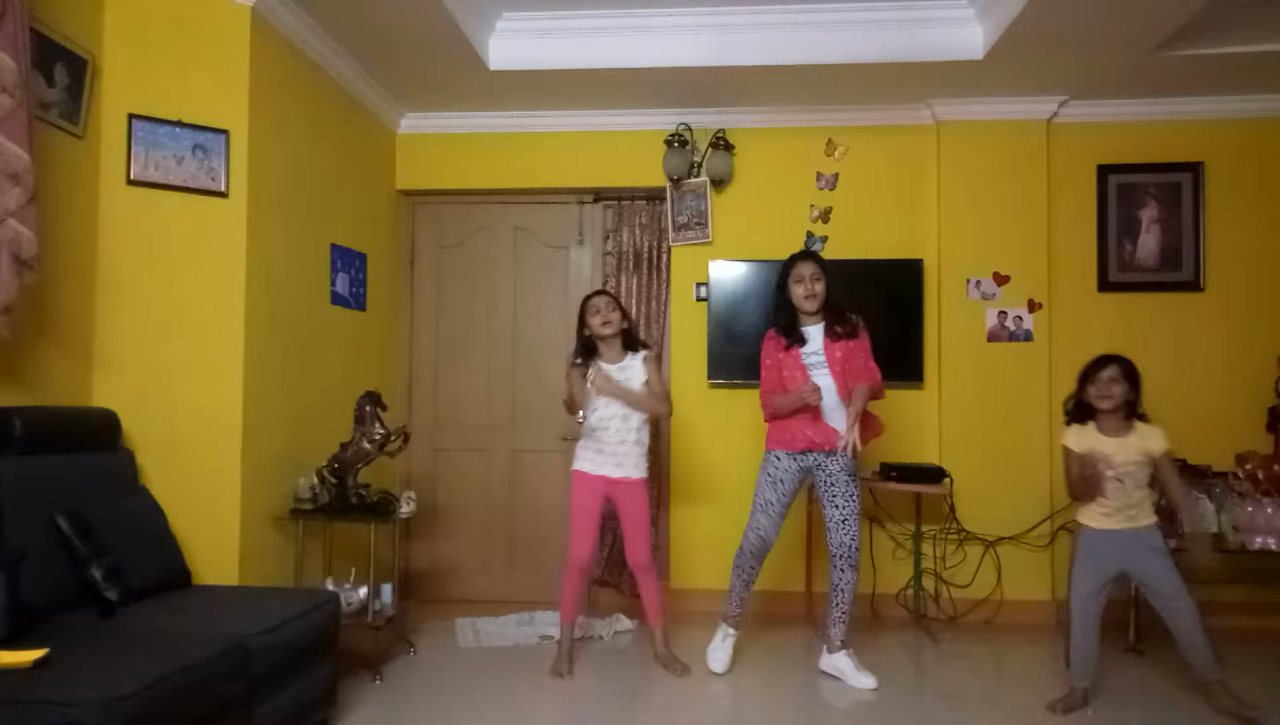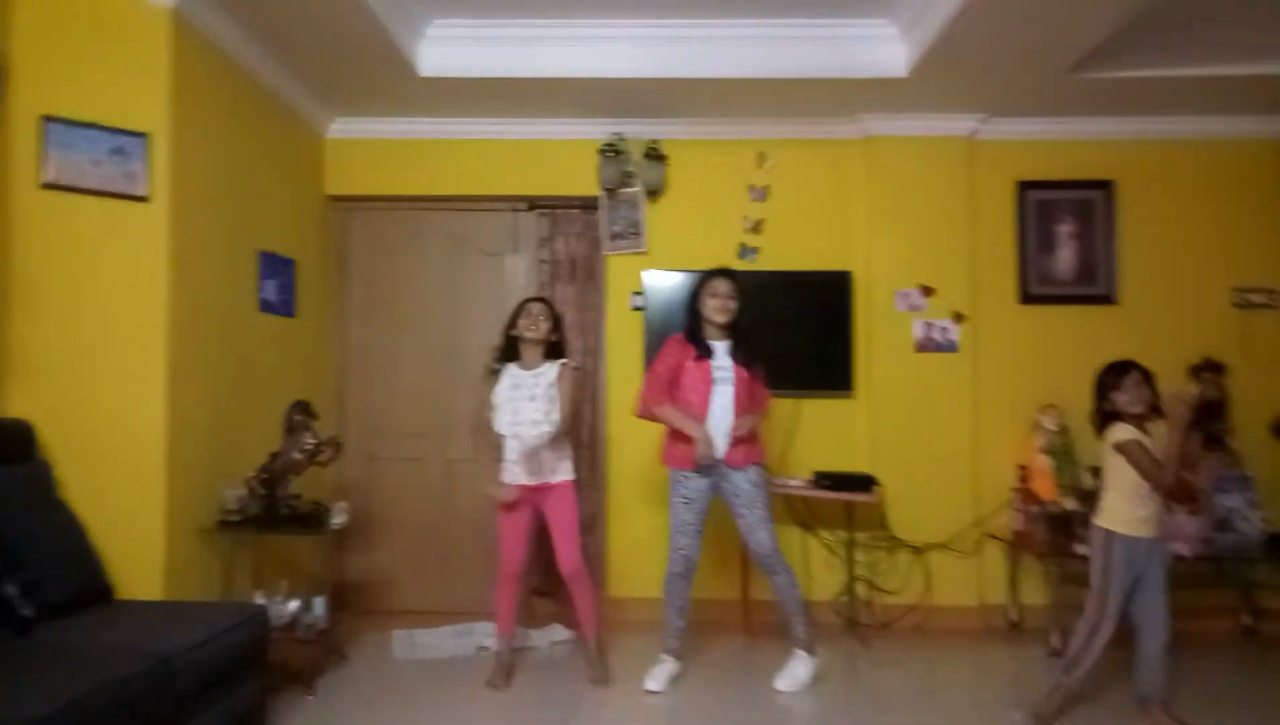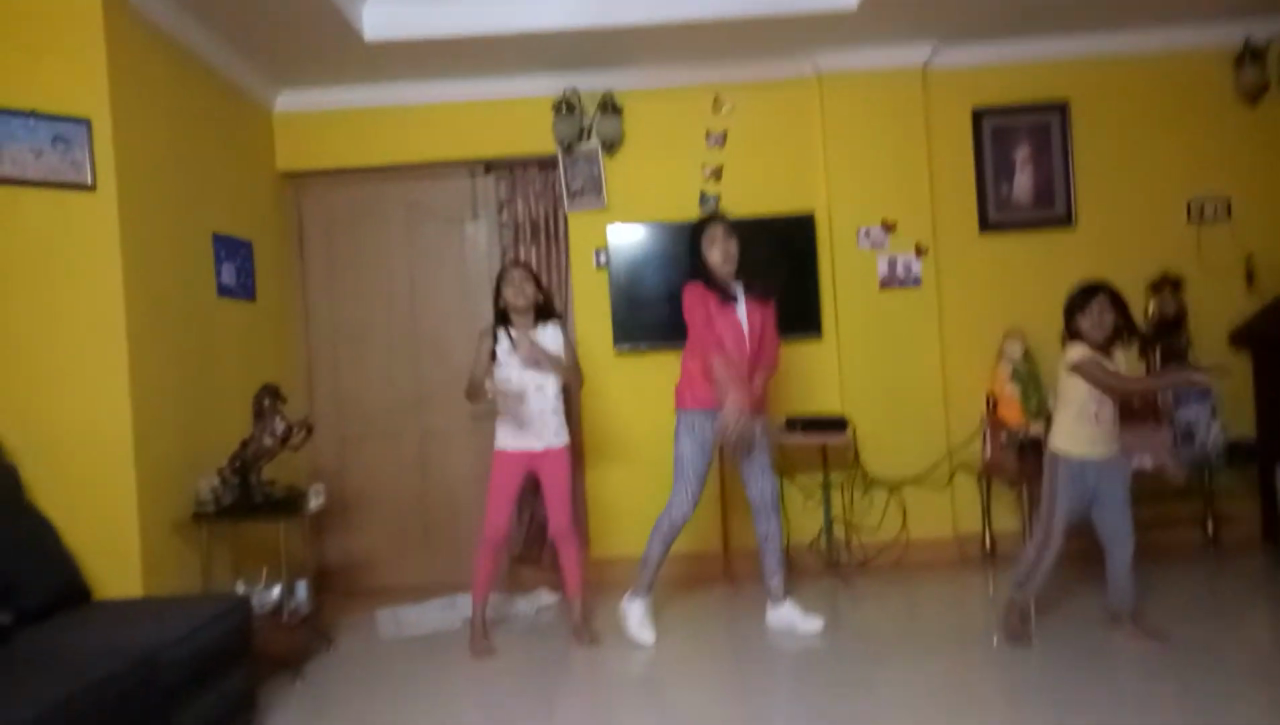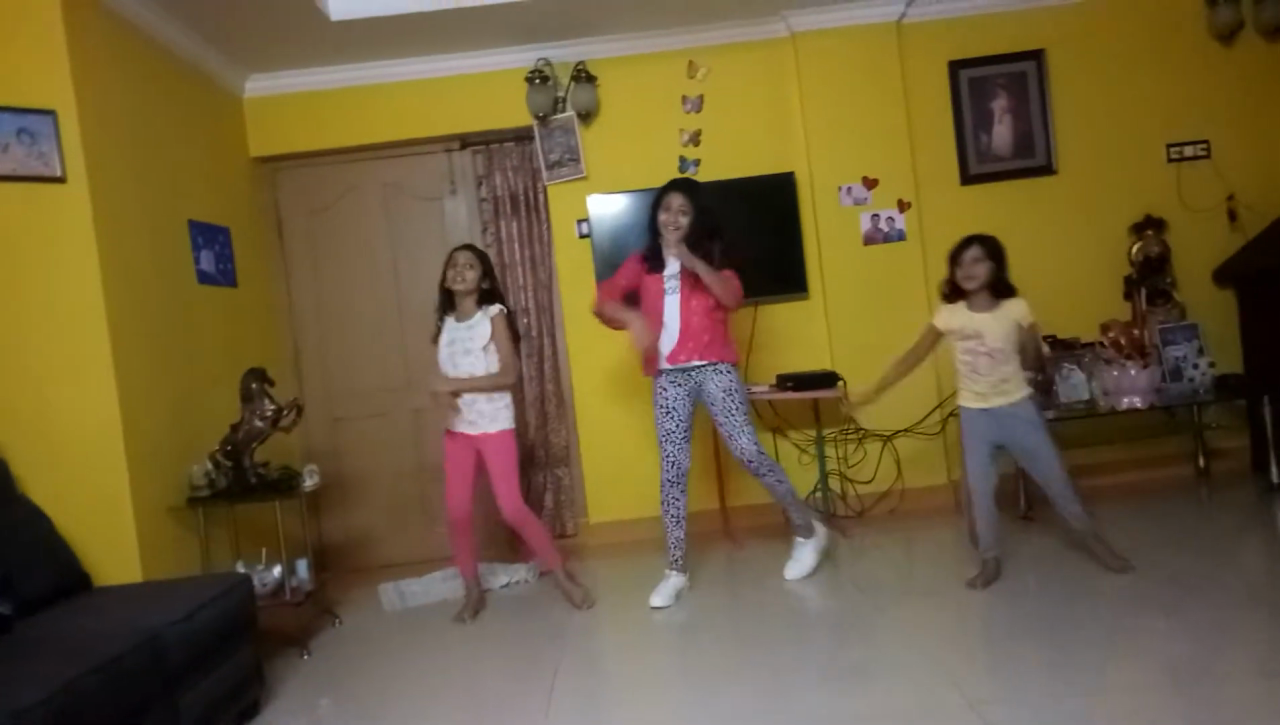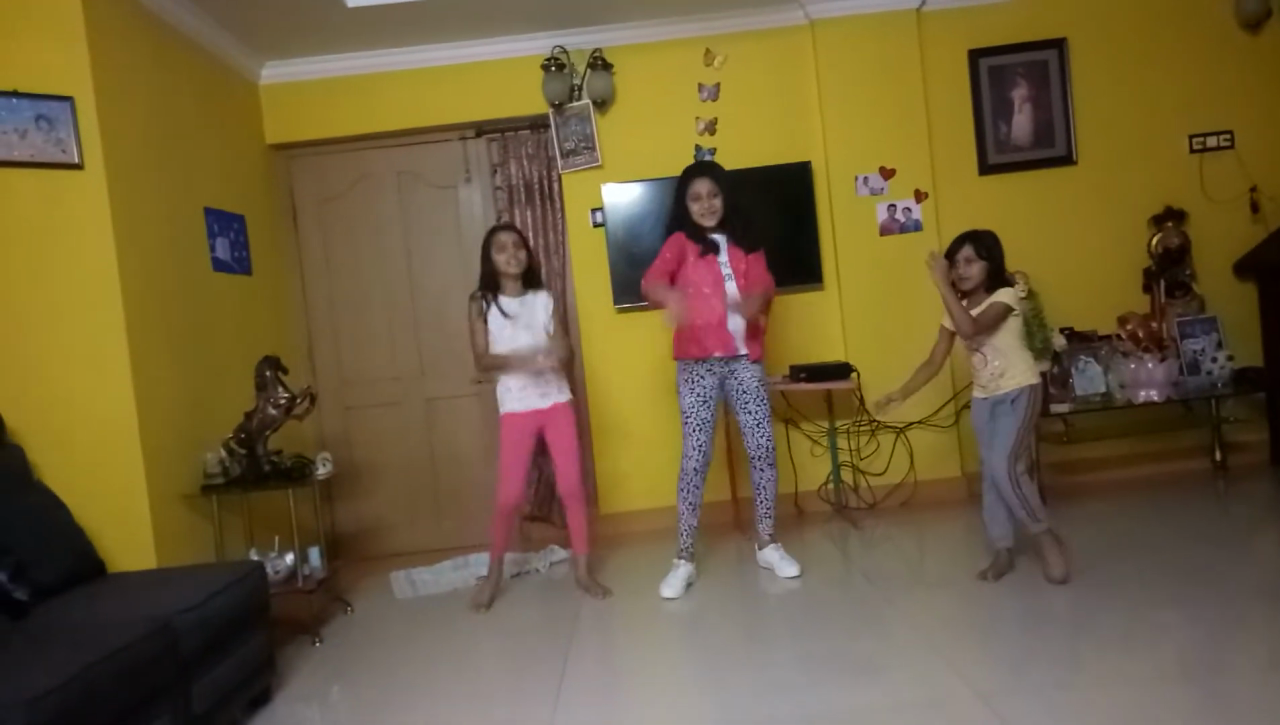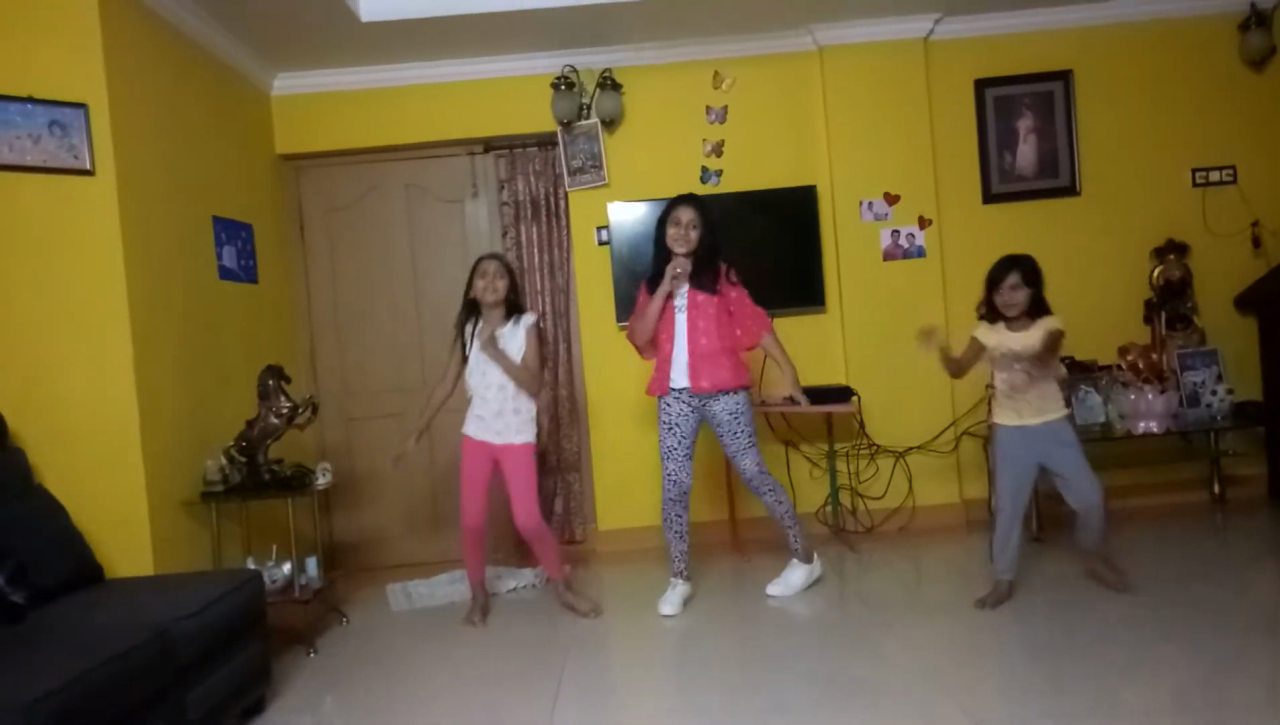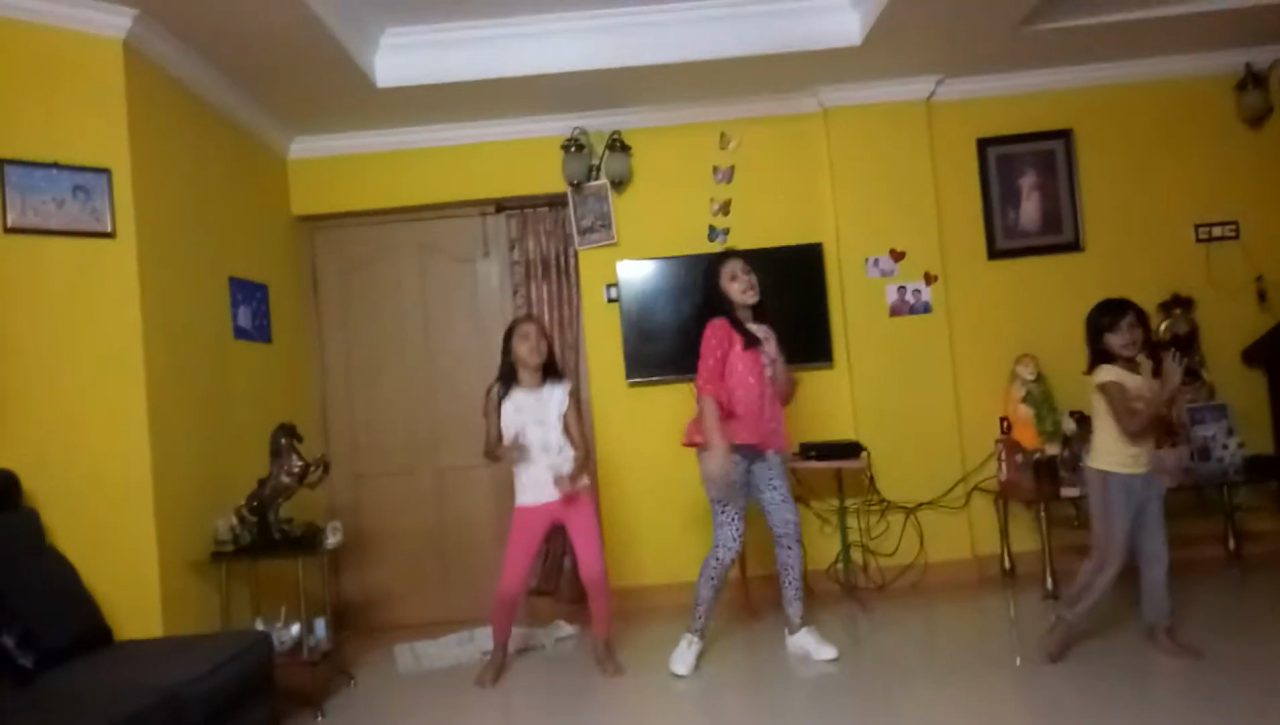
dt=0.5s
person 1, frame 1
left shoulder: (849, 328)
right shoulder: (775, 341)
left elbow: (863, 380)
right elbow: (769, 404)
left wrist: (852, 420)
right wrist: (800, 397)
left hip: (837, 449)
right hip: (787, 449)
left knee: (845, 546)
right knee: (756, 538)
left ankle: (836, 650)
right ankle: (730, 625)
person 1, frame 2
left shoulder: (744, 353)
right shoulder: (679, 347)
left elbow: (758, 404)
right elbow: (650, 401)
left wrist: (751, 421)
right wrist: (693, 429)
left hip: (741, 464)
right hip: (690, 466)
left knee: (765, 550)
right knee: (681, 559)
left ankle: (803, 648)
right ankle: (669, 656)
person 1, frame 3
left shoulder: (756, 298)
right shoulder: (697, 291)
left elbow: (765, 357)
right elbow: (708, 350)
left wrist: (745, 408)
right wrist: (731, 405)
left hip: (745, 409)
right hip: (701, 409)
left knee: (766, 498)
right knee: (683, 504)
left ankle: (779, 604)
right ankle: (637, 597)
person 1, frame 4
left shoulder: (709, 254)
right shoulder: (643, 261)
left elbow: (732, 297)
right elbow: (603, 301)
left wrist: (691, 261)
right wrist: (632, 321)
left hip: (713, 368)
right hip: (668, 376)
left knee: (749, 452)
right knee: (672, 472)
left ankle: (807, 529)
right ankle: (676, 571)
person 1, frame 5
left shoulder: (745, 244)
right shoulder: (680, 242)
left elbow: (761, 291)
right elbow: (651, 282)
left wrist: (745, 304)
right wrist: (672, 301)
left hip: (744, 359)
right hip: (698, 362)
left knee: (762, 449)
right knee: (695, 458)
left ankle: (767, 544)
right ankle: (684, 559)
person 1, frame 6
left shoulder: (720, 275)
right shoulder: (653, 283)
left elbow: (754, 322)
right elbow: (641, 341)
left wrist: (787, 367)
right wrist: (664, 289)
left hip: (723, 390)
right hip: (675, 396)
left knee: (753, 473)
right knee: (674, 487)
left ankle: (804, 557)
right ankle: (679, 580)
person 1, frame 7
left shoulder: (762, 332)
right shoulder: (719, 328)
left elbow: (782, 396)
right elbow: (710, 391)
left wrist: (775, 357)
right wrist: (718, 449)
left hip: (763, 448)
right hip: (727, 449)
left knee: (788, 530)
right knee: (728, 545)
left ankle: (797, 629)
right ankle: (693, 636)
person 2, frame 1
left shoulder: (643, 361)
right shoulder: (582, 365)
left elbow: (663, 407)
right elbow: (571, 405)
left wrist: (615, 387)
right wrist: (578, 393)
left hip: (631, 474)
right hip: (588, 471)
left knee: (641, 559)
right knee: (579, 558)
left ankle: (660, 645)
right ankle: (565, 644)
person 2, frame 2
left shoulder: (562, 370)
right shoulder: (502, 374)
left elbow: (565, 424)
right elbow: (492, 432)
left wrist: (542, 447)
right wrist: (497, 481)
left hip: (557, 480)
right hip: (515, 482)
left knee: (572, 566)
right knee: (510, 568)
left ankle: (593, 651)
right ankle: (504, 655)
person 2, frame 3
left shoulder: (553, 332)
right shoulder: (493, 336)
left elbow: (575, 379)
right elbow: (470, 391)
left wrist: (542, 356)
right wrist: (490, 389)
left hip: (552, 443)
right hip: (509, 446)
left knee: (562, 528)
right knee: (494, 532)
left ankle: (578, 614)
right ankle: (478, 619)
person 2, frame 4
left shoulder: (495, 316)
right shoulder: (445, 324)
left elbow: (509, 376)
left wrist: (453, 384)
right wrist: (446, 394)
left hip: (496, 427)
right hip: (459, 430)
left knee: (512, 510)
right knee: (457, 514)
left ankle: (563, 576)
right ankle: (473, 591)
person 2, frame 5
left shoulder: (543, 299)
right shoulder: (483, 304)
left elbow: (565, 349)
right elbow: (482, 360)
left wrist: (556, 349)
right wrist: (521, 358)
left hip: (557, 402)
right hip: (516, 408)
left knee: (571, 487)
right knee: (509, 496)
left ankle: (582, 570)
right ankle: (494, 573)
person 2, frame 6
left shoulder: (525, 326)
right shoulder: (466, 331)
left elbow: (533, 385)
right elbow: (448, 384)
left wrist: (495, 352)
right wrist: (417, 432)
left hip: (518, 438)
right hip: (475, 438)
left knee: (528, 520)
right knee: (472, 523)
left ankle: (563, 587)
right ankle: (478, 595)
person 2, frame 7
left shoulder: (562, 391)
right shoulder: (499, 396)
left elbow: (581, 445)
right elbow: (490, 450)
left wrist: (573, 474)
right wrist: (506, 450)
left hip: (574, 492)
right hip: (530, 500)
left knee: (594, 574)
right knee: (510, 585)
left ankle: (602, 647)
right ankle: (498, 652)
person 3, frame 1
left shoulder: (1150, 435)
right shoulder: (1077, 437)
left elbow: (1175, 487)
right elbow: (1078, 494)
right wrist: (1089, 471)
left hip: (1143, 535)
right hip: (1096, 536)
left knee: (1181, 610)
right knee: (1082, 612)
left ankle: (1216, 686)
right ankle: (1080, 687)
person 3, frame 2
left shoulder: (1146, 434)
right shoulder: (1121, 435)
left elbow: (1174, 487)
right elbow: (1165, 483)
right wrist: (1177, 428)
left hip: (1150, 541)
right hip: (1117, 538)
left knee: (1155, 626)
right knee: (1101, 618)
right ankle: (1063, 687)
person 3, frame 3
left shoulder: (1114, 359)
right shoulder: (1077, 355)
left elbow: (1128, 393)
right elbow: (1130, 387)
right wrist: (1182, 377)
left hip: (1109, 461)
right hip: (1069, 460)
left knee: (1120, 540)
right knee: (1051, 535)
left ankle: (1124, 613)
right ankle: (1018, 602)
person 3, frame 4
left shoulder: (1017, 309)
right shoulder: (949, 315)
left elbow: (1032, 361)
right elbow: (914, 357)
left wrist: (1027, 344)
right wrist: (873, 392)
left hip: (1017, 408)
right hip: (974, 415)
left knee: (1052, 475)
right knee: (980, 491)
left ankle: (1091, 539)
right ankle: (990, 560)
person 3, frame 5
left shoulder: (1005, 297)
right shoulder: (955, 311)
left elbow: (971, 329)
right elbow: (934, 362)
left wrist: (942, 287)
right wrist: (899, 394)
left hip: (1018, 393)
right hip: (984, 400)
left knee: (1003, 467)
right knee: (991, 477)
left ankle: (1045, 536)
right ankle: (1003, 551)
person 3, frame 6
left shoulder: (1048, 327)
right shoulder: (987, 332)
left elbow: (1044, 354)
right elbow: (958, 369)
left wrist: (1016, 358)
right wrist: (941, 349)
left hip: (1053, 427)
right hip: (1010, 432)
left knee: (1089, 496)
right knee: (1008, 507)
left ankle: (1094, 554)
right ankle: (1003, 579)
person 3, frame 7
left shoulder: (1143, 374)
right shoulder: (1107, 376)
left elbow: (1154, 422)
right elbow: (1132, 427)
right wrist: (1166, 389)
left hip: (1143, 476)
right hip: (1110, 476)
left knee: (1156, 555)
right knee: (1109, 556)
left ankle: (1160, 629)
right ankle: (1065, 620)
